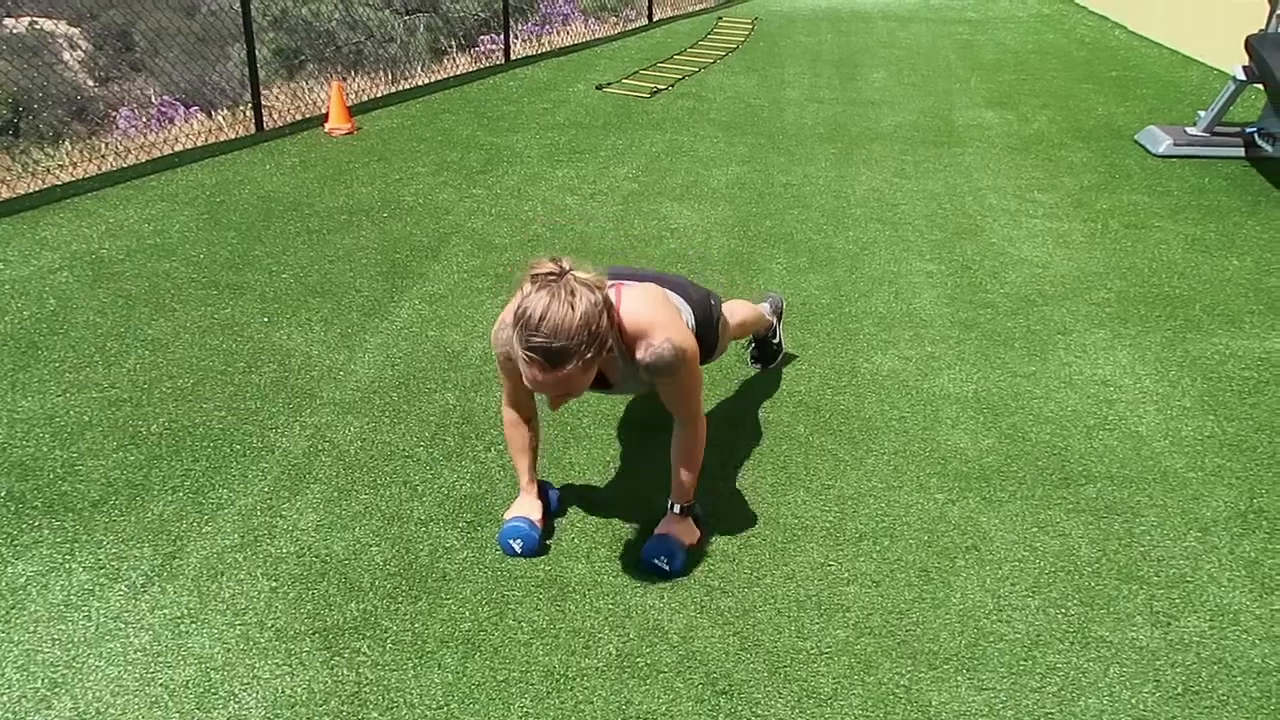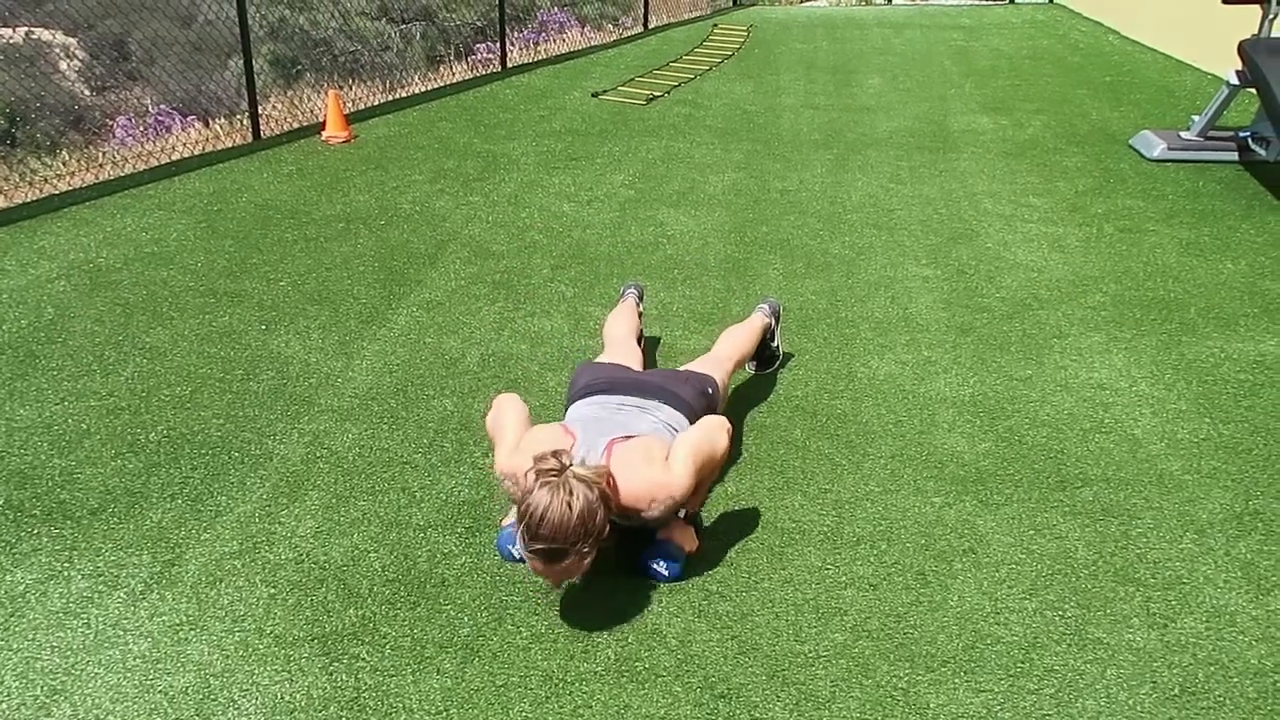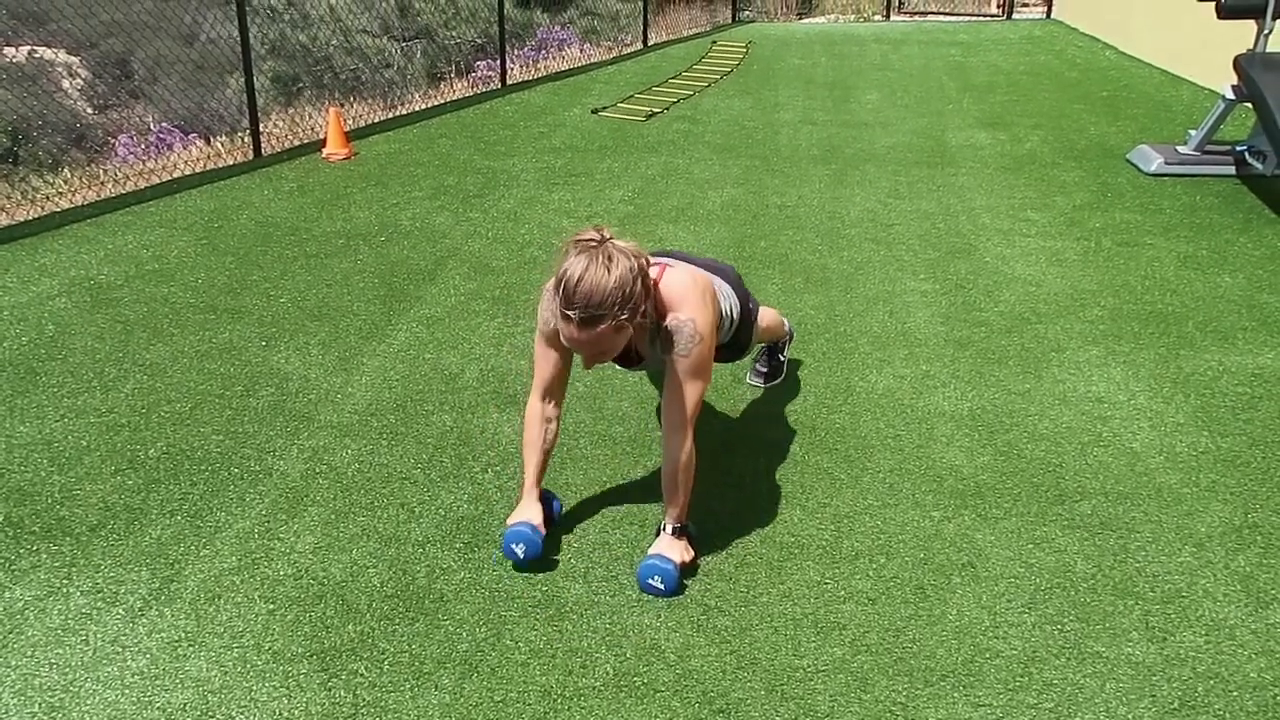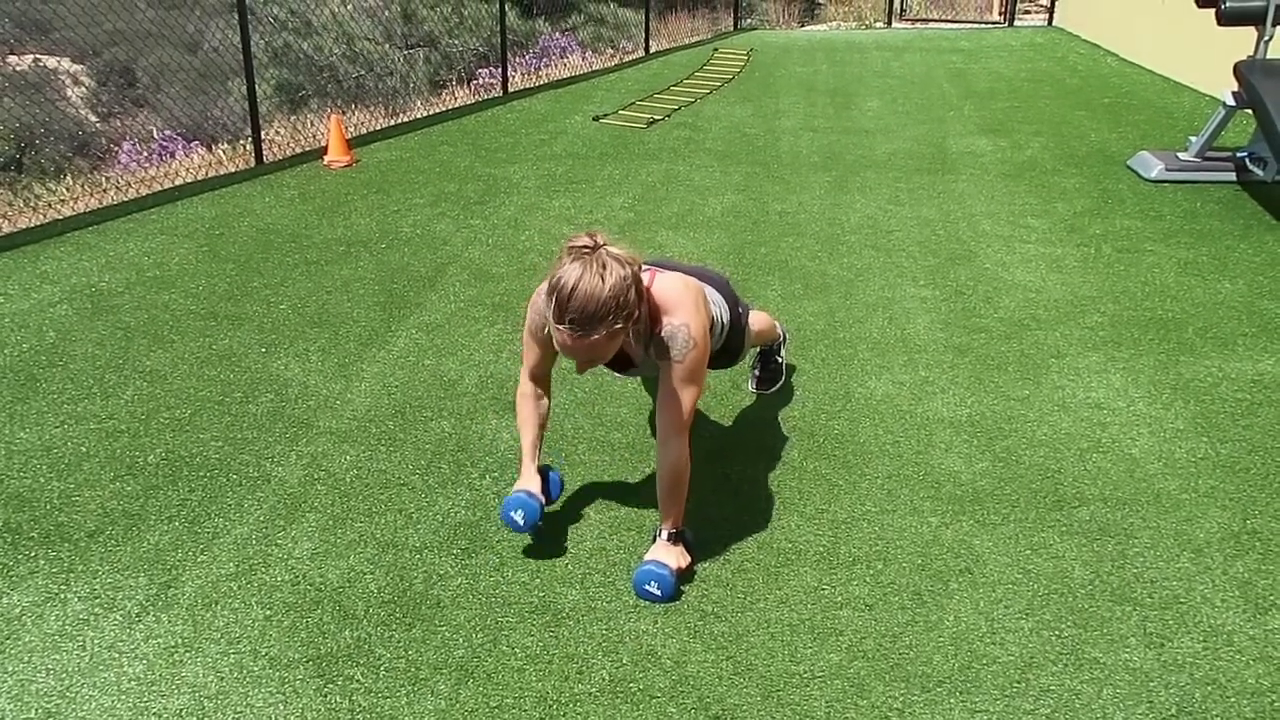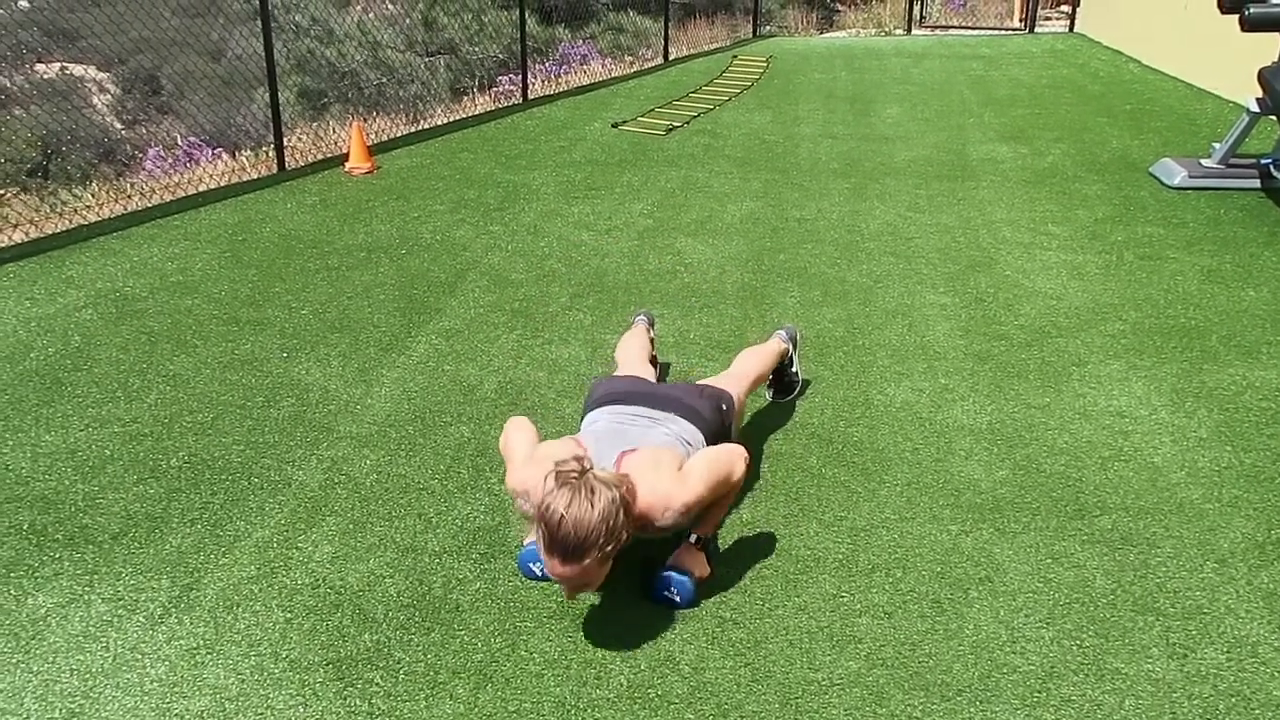
dt=1s
person 1, frame 1
left shoulder: (661, 342)
right shoulder: (513, 331)
left elbow: (690, 425)
right elbow: (516, 410)
left wrist: (680, 512)
right wrist: (528, 493)
left hip: (684, 303)
right hip: (620, 290)
left knee: (730, 323)
left ankle: (766, 316)
person 1, frame 2
left shoulder: (654, 495)
right shoulder: (518, 472)
left elbow: (719, 428)
right elbow: (505, 404)
left wrist: (685, 517)
left hip: (675, 403)
right hip: (598, 388)
left knee: (721, 360)
right knee: (619, 349)
left ankle: (763, 317)
right ankle: (631, 300)
person 1, frame 3
left shoulder: (685, 319)
right shoulder: (563, 298)
left elbow: (678, 435)
right elbow: (545, 399)
left wrist: (673, 532)
right wrist: (529, 497)
left hip: (723, 298)
left knee: (753, 328)
left ankle: (779, 332)
person 1, frame 4
left shoulder: (679, 326)
right shoulder: (551, 302)
left elbow: (672, 441)
right elbow: (531, 382)
left wrist: (669, 537)
right wrist: (529, 469)
left hip: (714, 308)
left knee: (748, 330)
left ankle: (773, 338)
person 1, frame 5
left shoulder: (666, 503)
right shoulder: (532, 490)
left elbow: (737, 460)
right elbow: (514, 427)
left wrist: (695, 543)
left hip: (689, 417)
right hip: (610, 403)
left knee: (737, 380)
left ankle: (781, 344)
right ankle: (642, 327)
